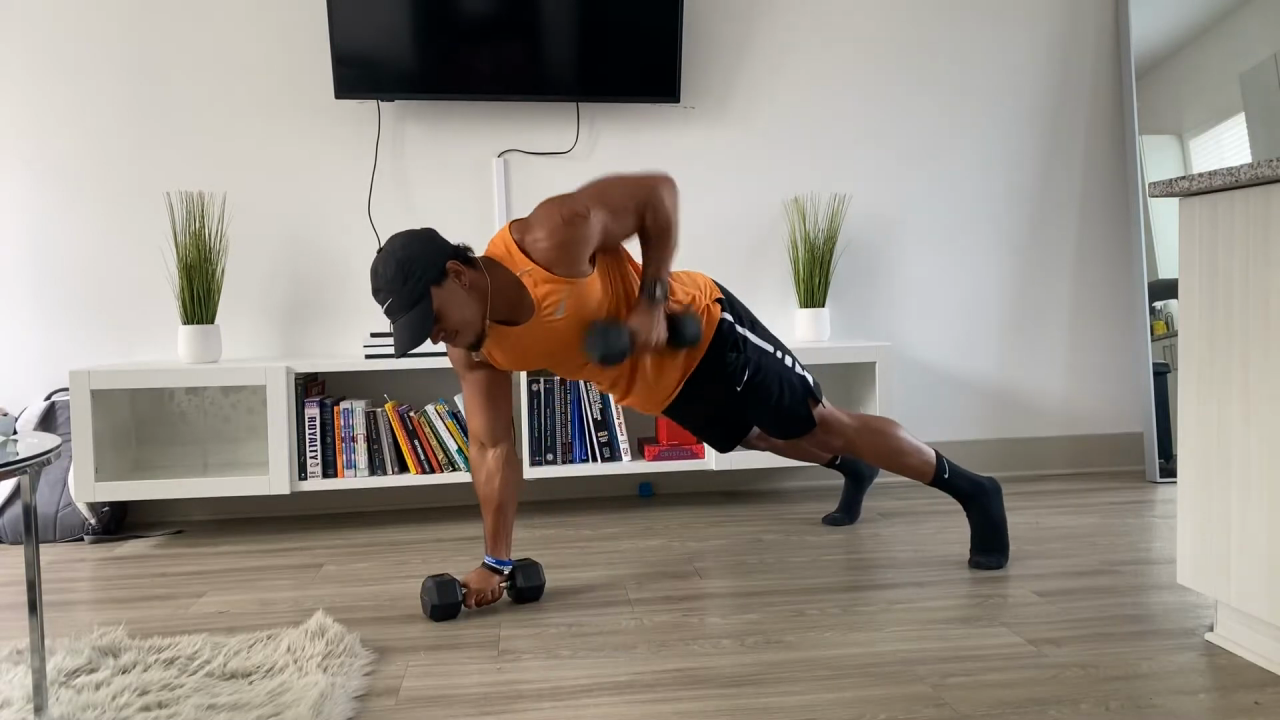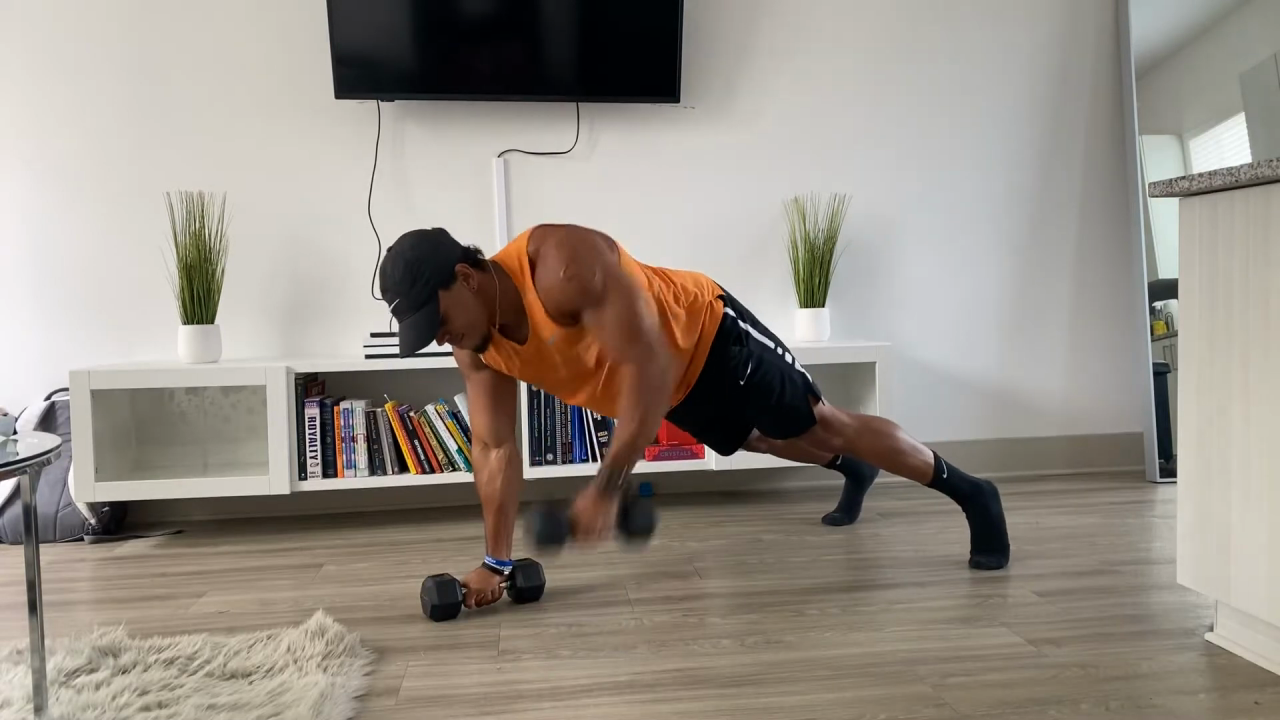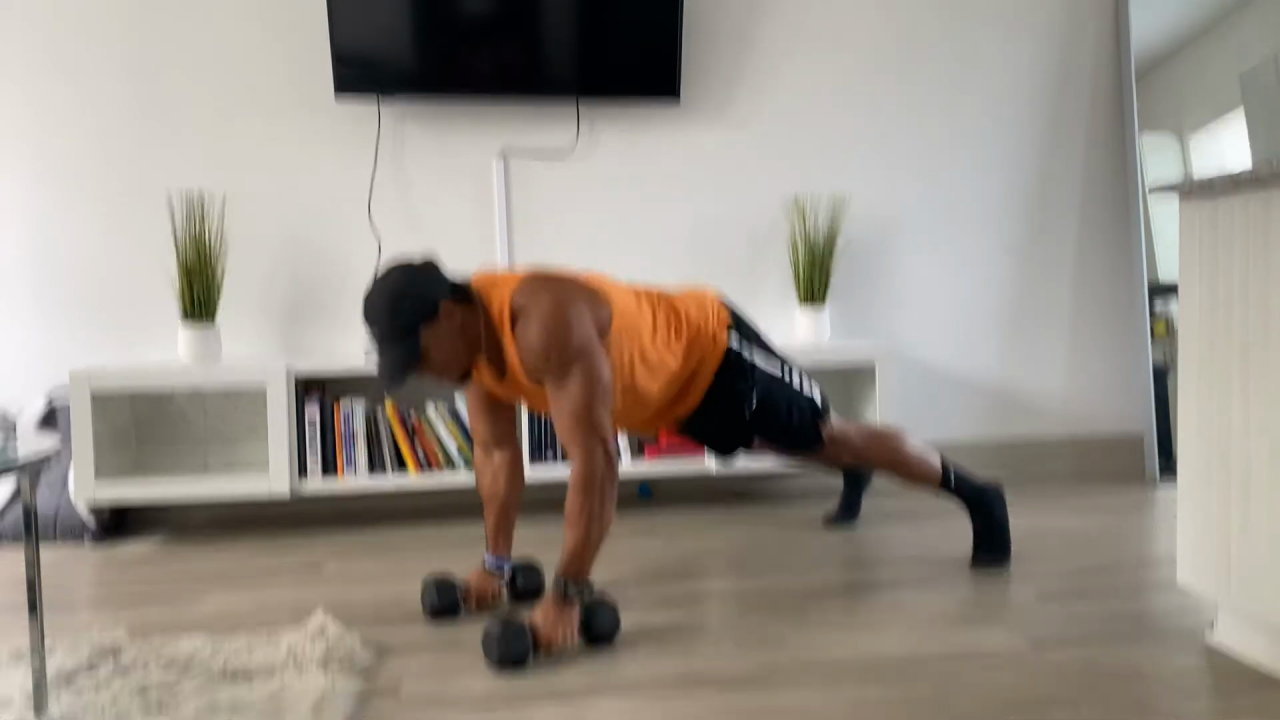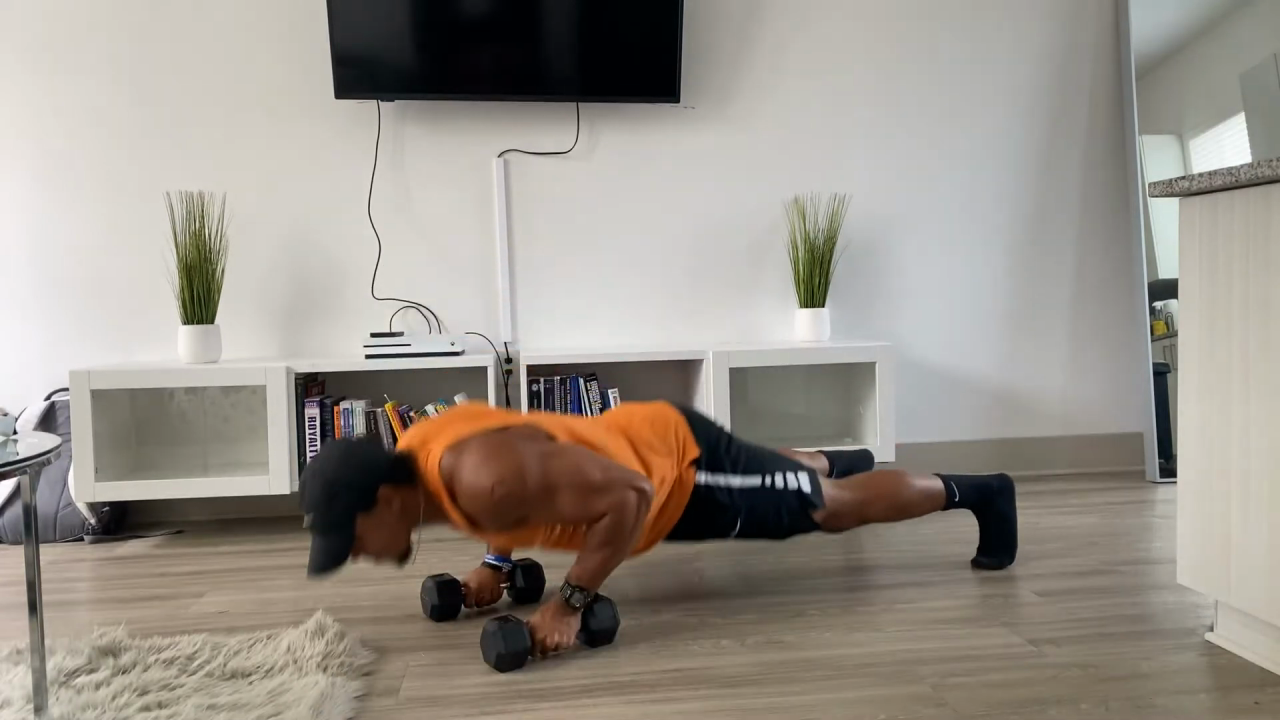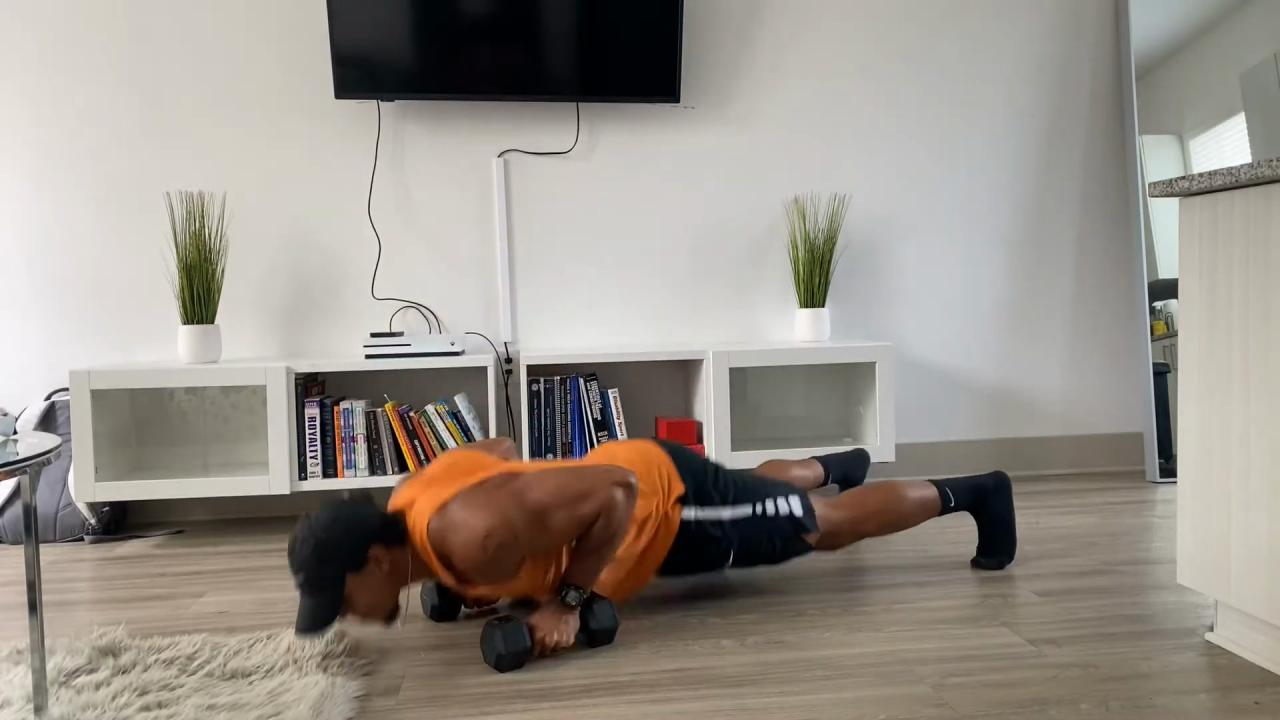
dt=0.4s
person 1, frame 1
left shoulder: (552, 237)
right shoulder: (469, 349)
left elbow: (659, 189)
right elbow: (493, 449)
left wrist: (653, 301)
right wrist: (495, 561)
left hip: (703, 333)
right hip: (663, 388)
left knee: (822, 422)
right knee: (769, 437)
left ankle: (973, 490)
right ankle: (854, 473)
person 1, frame 2
left shoulder: (563, 264)
right shoulder: (475, 341)
left elbow: (654, 364)
right elbow: (494, 449)
left wrist: (608, 487)
right wrist: (495, 560)
left hip: (707, 335)
right hip: (673, 392)
left knee: (823, 422)
right knee: (760, 438)
left ankle: (971, 492)
right ankle: (852, 470)
person 1, frame 3
left shoulder: (544, 327)
right shoulder: (471, 337)
left elbow: (593, 466)
right elbow: (497, 449)
left wrist: (565, 595)
right wrist: (496, 560)
left hip: (711, 351)
right hip: (675, 387)
left knee: (834, 437)
right knee: (783, 445)
left ankle: (977, 495)
right ankle: (854, 482)
person 1, frame 4
left shoulder: (476, 480)
right shoulder: (420, 449)
left elbow: (631, 496)
left wrist: (570, 602)
right wrist: (494, 563)
left hip: (679, 469)
right hip: (647, 441)
left knee: (831, 507)
right knee: (770, 477)
left ankle: (979, 492)
right ankle: (841, 459)
person 1, frame 5
left shoulder: (470, 528)
right shoulder: (409, 506)
left elbow: (617, 492)
right elbow: (498, 448)
left wrist: (567, 598)
left hip: (666, 505)
right hip: (643, 488)
left knee: (825, 525)
right knee: (767, 493)
left ankle: (976, 493)
right ankle: (840, 465)
